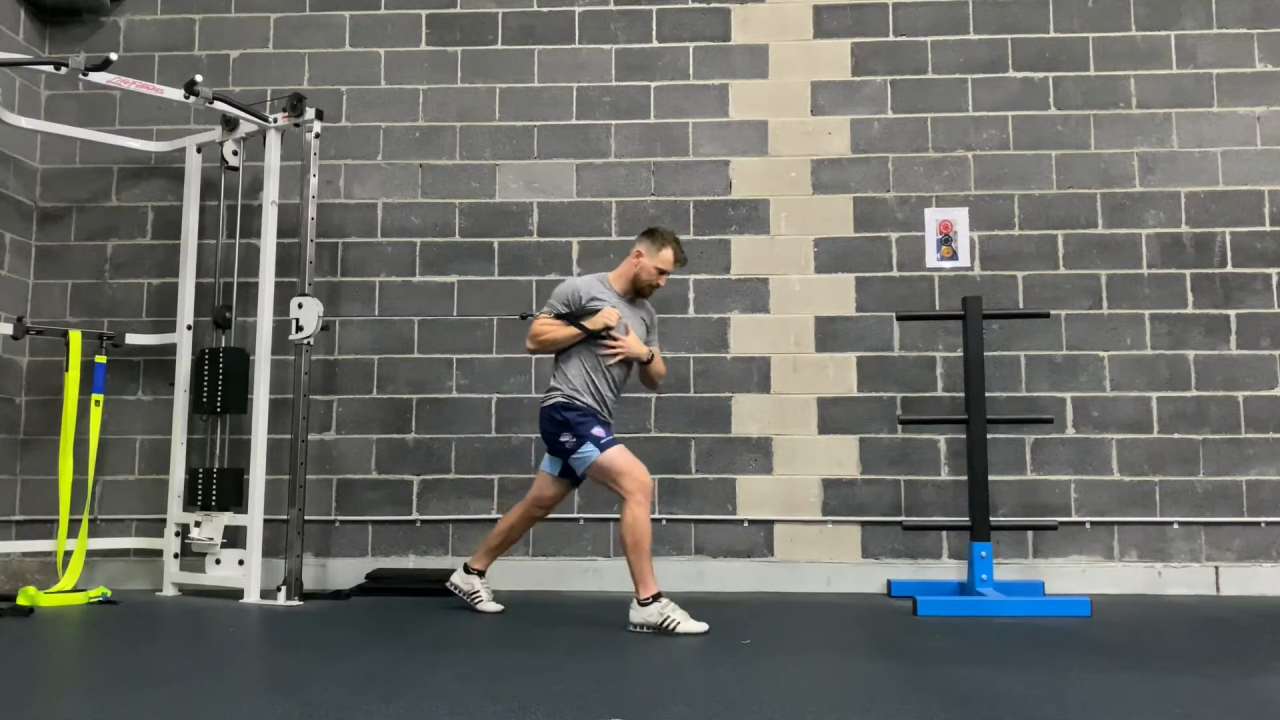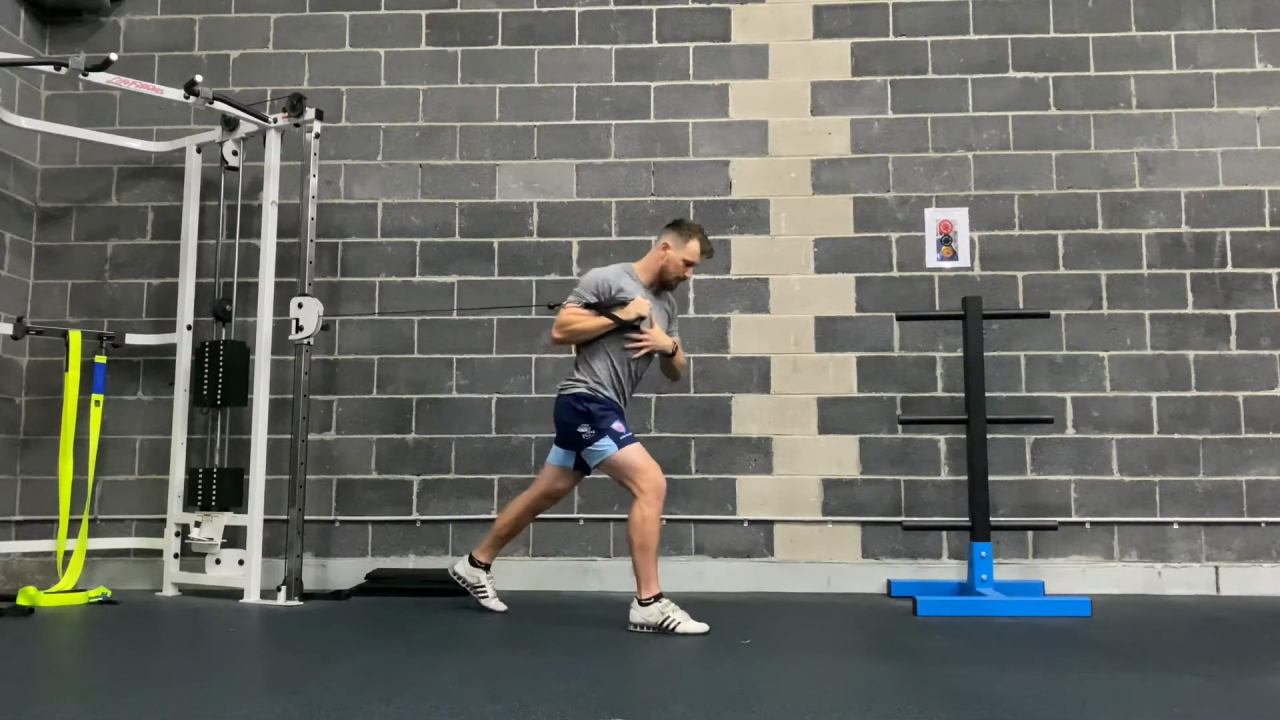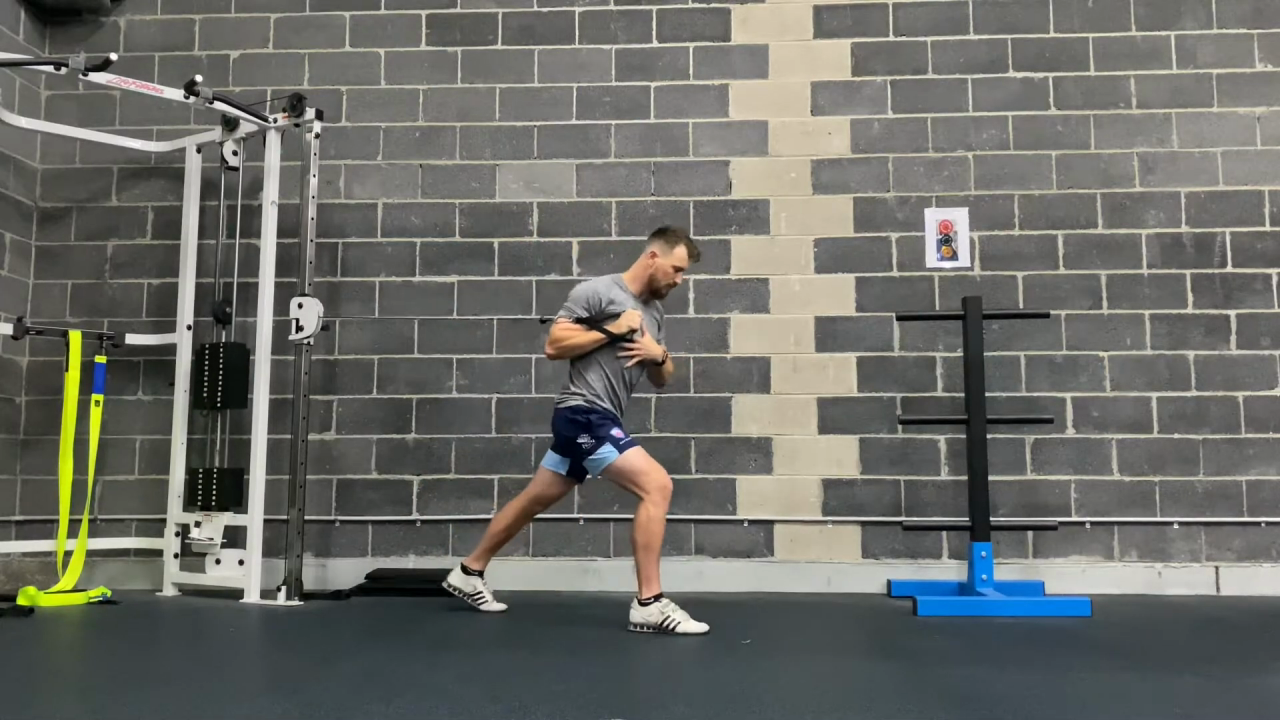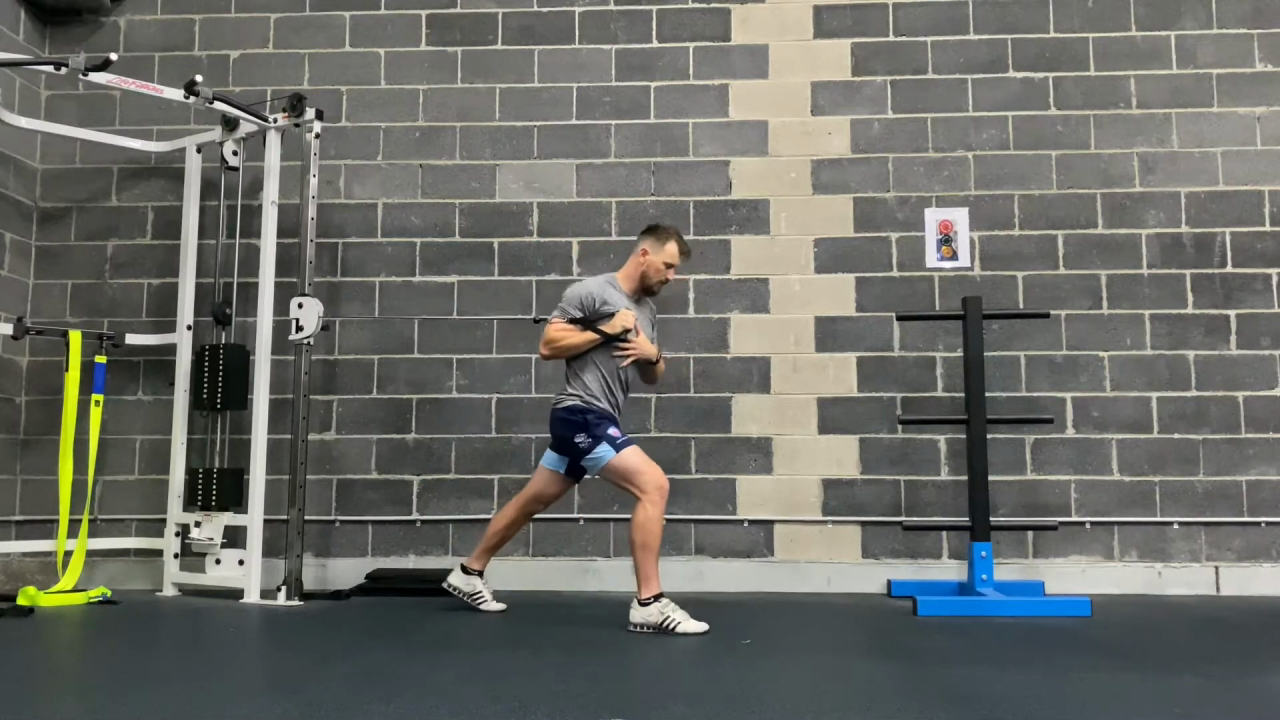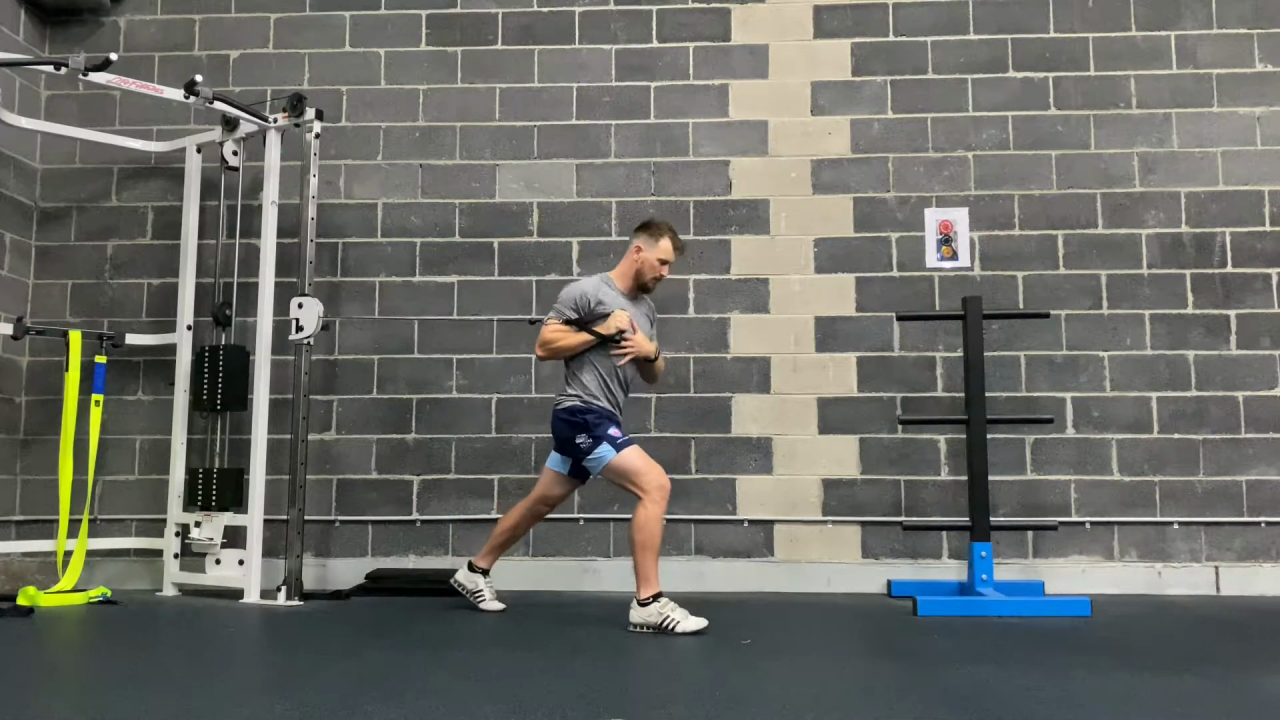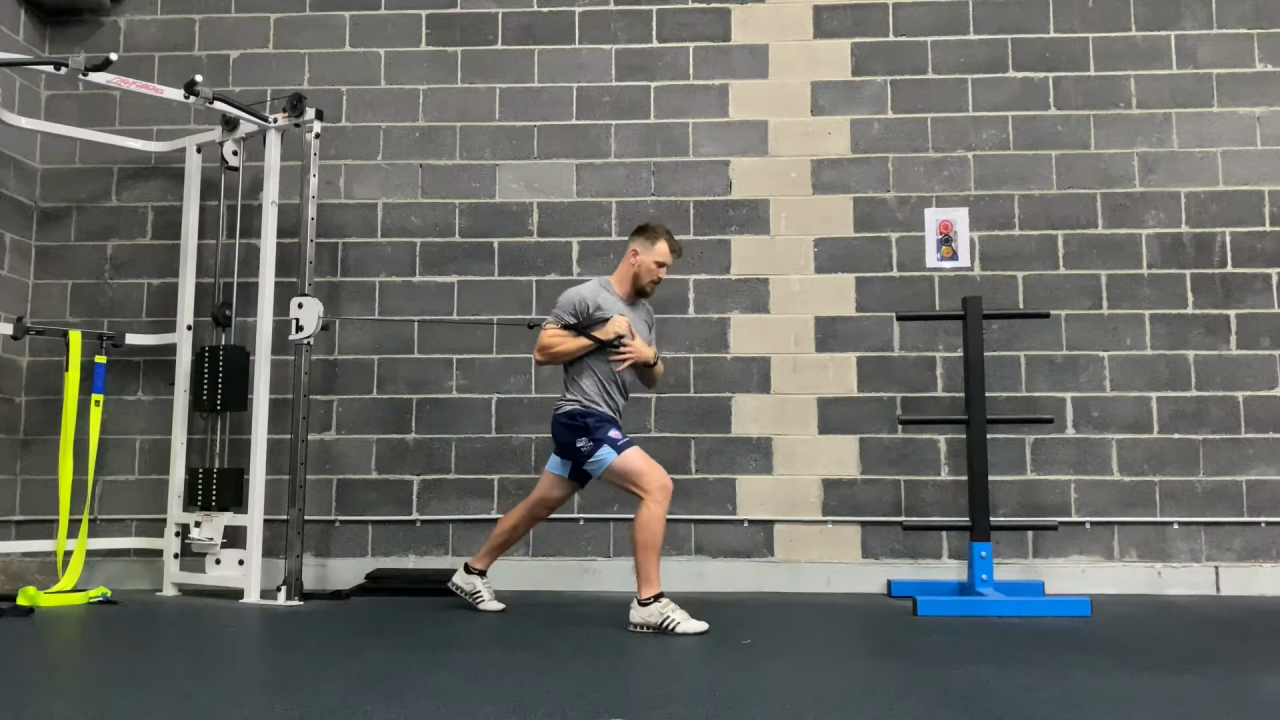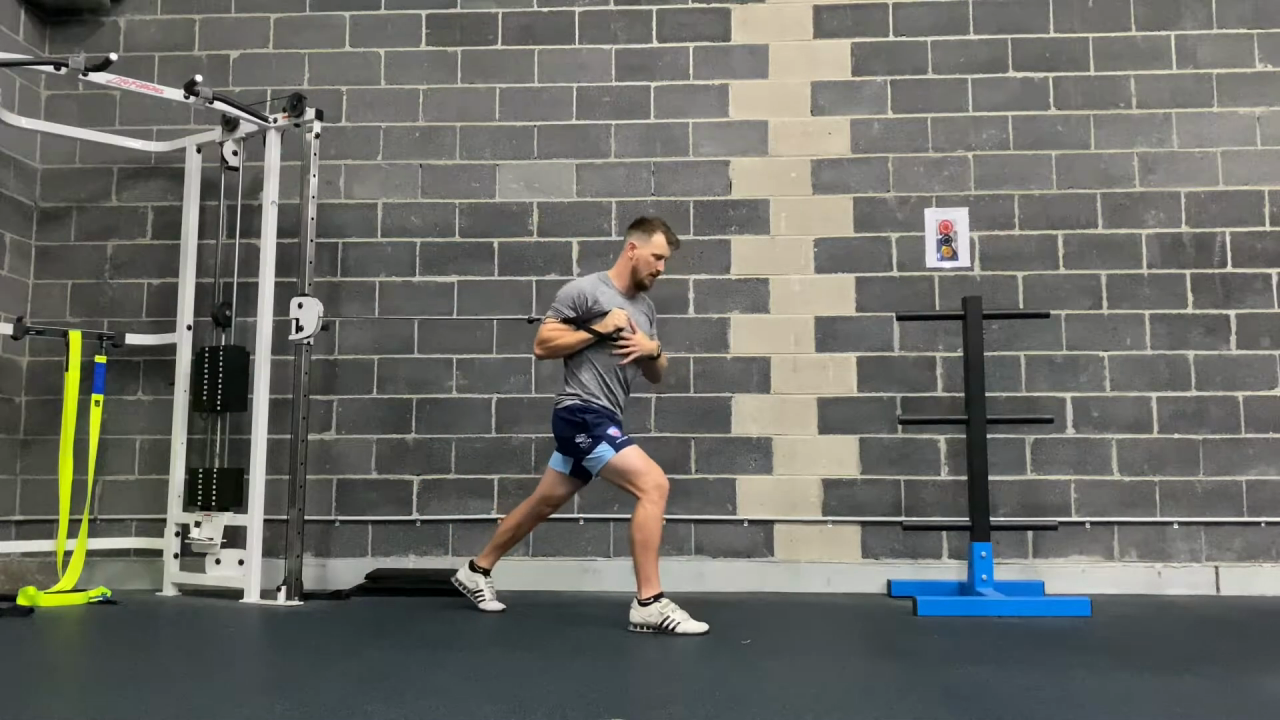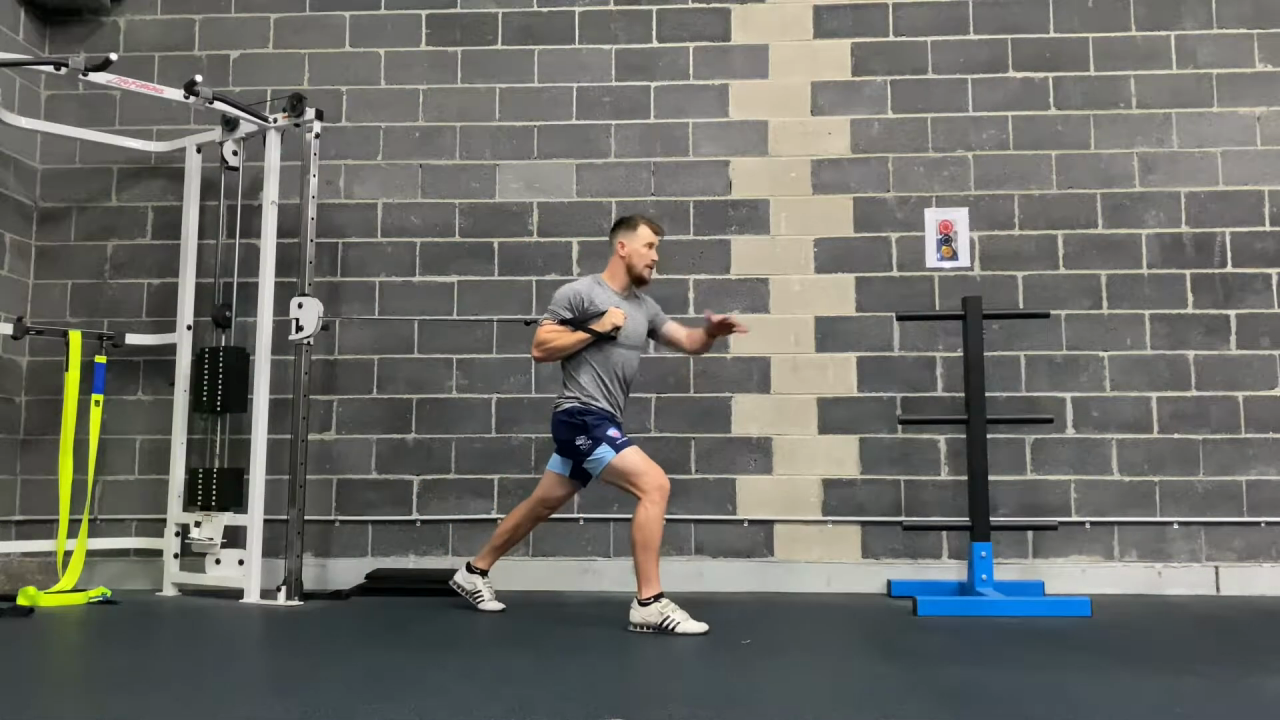
dt=0.2s
person 1, frame 1
left shoulder: (645, 312)
right shoulder: (581, 289)
left elbow: (655, 380)
right elbow: (535, 340)
left wrist: (646, 354)
right wrist: (592, 325)
left hip: (590, 417)
right hip: (569, 411)
left knee: (537, 504)
right knee: (639, 485)
left ankle: (471, 573)
right ankle: (648, 604)
person 1, frame 2
left shoulder: (666, 303)
right shoulder: (606, 279)
left elbow: (676, 372)
right elbow: (560, 331)
left wrist: (669, 346)
right wrist: (620, 317)
left hip: (601, 410)
right hip: (586, 403)
left knee: (543, 494)
right knee: (651, 485)
left ankle: (476, 564)
right ankle: (649, 603)
person 1, frame 3
left shoulder: (655, 311)
right shoulder: (596, 291)
left elbow: (662, 379)
right elbow: (553, 345)
left wrist: (659, 355)
right wrist: (611, 329)
left hip: (598, 421)
right hip: (584, 415)
left knee: (535, 500)
right knee: (657, 486)
left ankle: (468, 572)
right ankle: (649, 604)
person 1, frame 4
left shoulder: (647, 309)
right shoulder: (590, 291)
left elbow: (652, 378)
right elbow: (547, 346)
left wrist: (653, 354)
right wrist: (605, 330)
left hip: (595, 420)
right hip: (581, 414)
left knee: (534, 499)
right knee: (654, 485)
left ankle: (469, 573)
right ankle: (649, 604)
person 1, frame 5
left shoulder: (646, 308)
right shoulder: (585, 292)
left elbow: (654, 375)
right elbow: (544, 347)
left wrist: (652, 352)
right wrist: (601, 331)
left hip: (599, 420)
right hip: (582, 415)
left knee: (541, 501)
right knee: (655, 486)
left ankle: (475, 571)
right ankle: (649, 604)
person 1, frame 6
left shoulder: (644, 312)
right shoulder: (584, 296)
left elbow: (652, 380)
right elbow: (543, 351)
left wrist: (650, 357)
right wrist: (599, 336)
left hip: (597, 424)
right hip: (582, 419)
left knee: (541, 504)
right knee: (657, 485)
left ankle: (472, 573)
right ankle: (649, 604)
person 1, frame 7
left shoulder: (645, 307)
right shoulder: (583, 290)
left elbow: (656, 374)
right elbow: (542, 346)
left wrist: (652, 352)
right wrist: (599, 329)
left hip: (601, 421)
right hip: (583, 415)
left knee: (544, 501)
right knee: (654, 485)
left ankle: (476, 570)
right ankle: (649, 604)
person 1, frame 8
left shoulder: (645, 305)
right shoulder: (579, 293)
left elbow: (689, 342)
right elbow: (539, 348)
left wrist: (714, 328)
right wrist: (597, 327)
left hip: (604, 423)
right hip: (583, 419)
left knee: (543, 504)
right knee: (654, 485)
left ankle: (475, 572)
right ankle: (649, 604)
